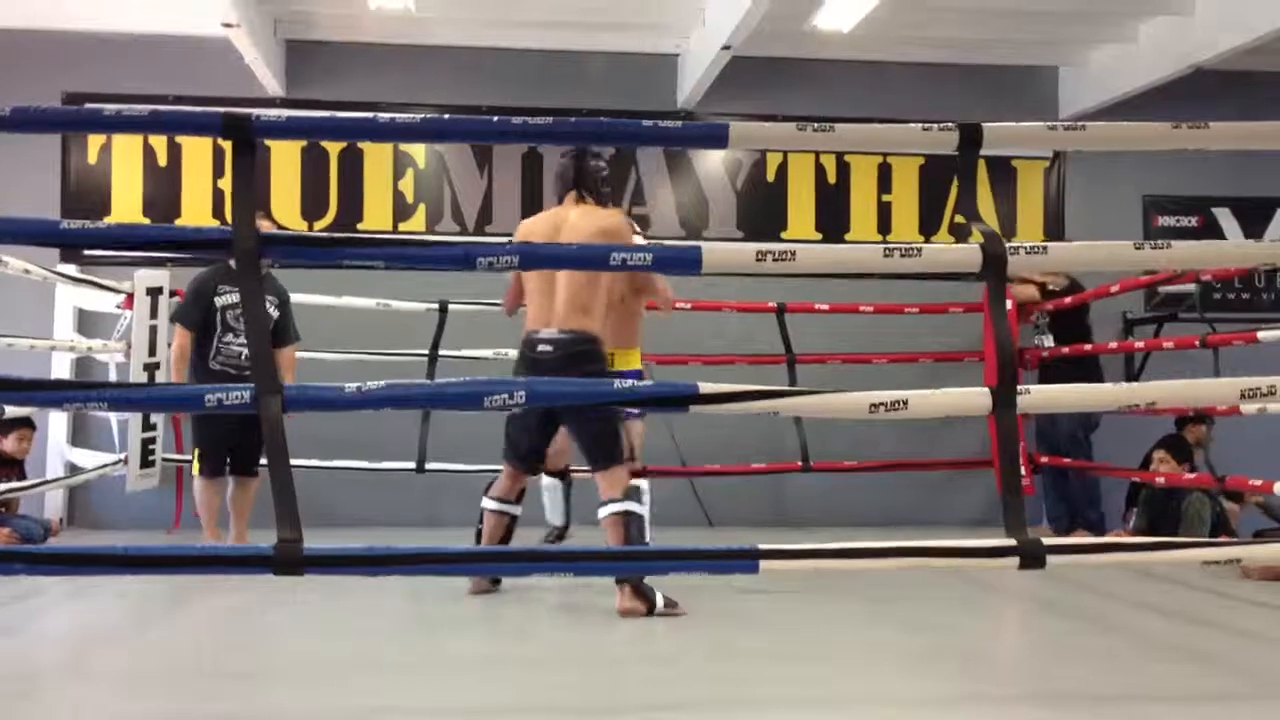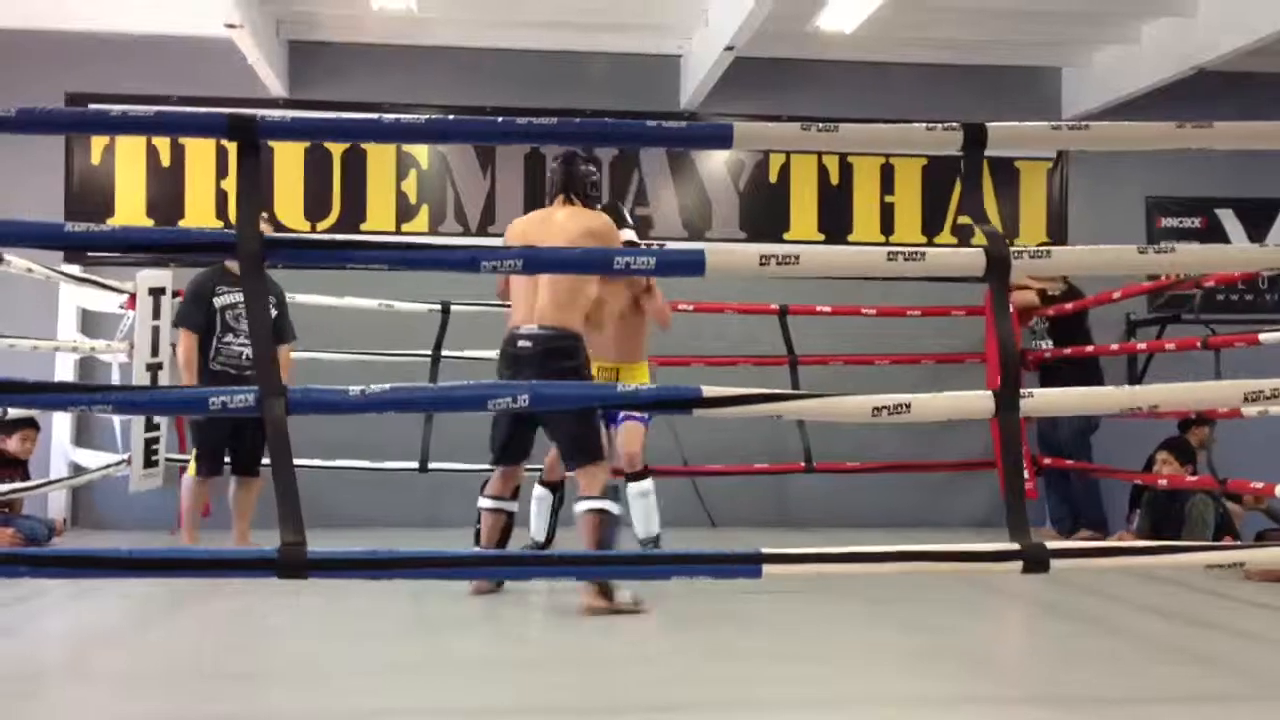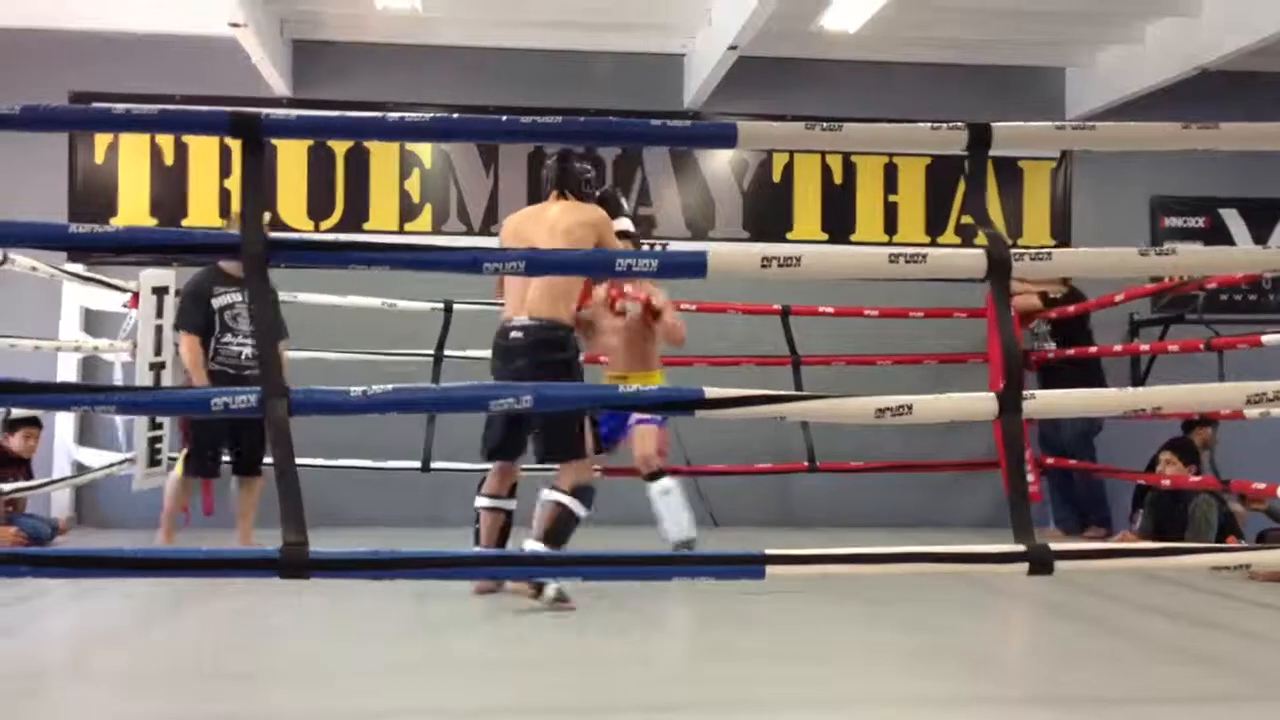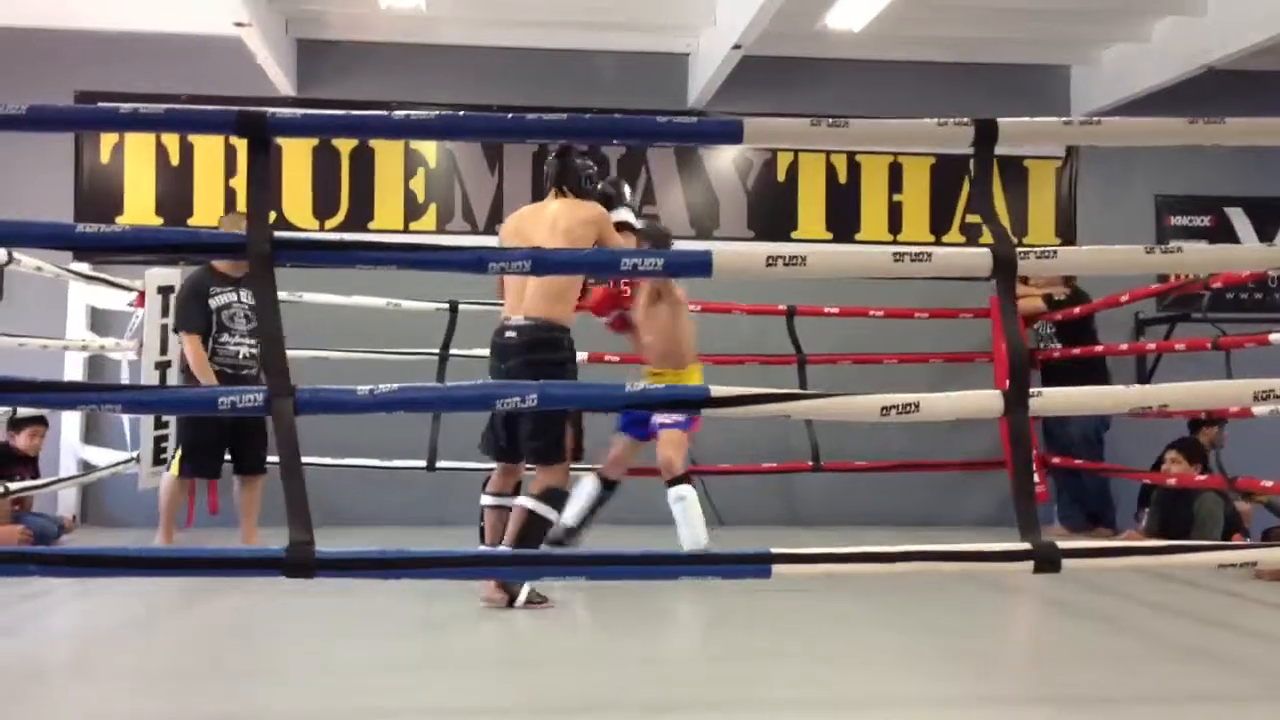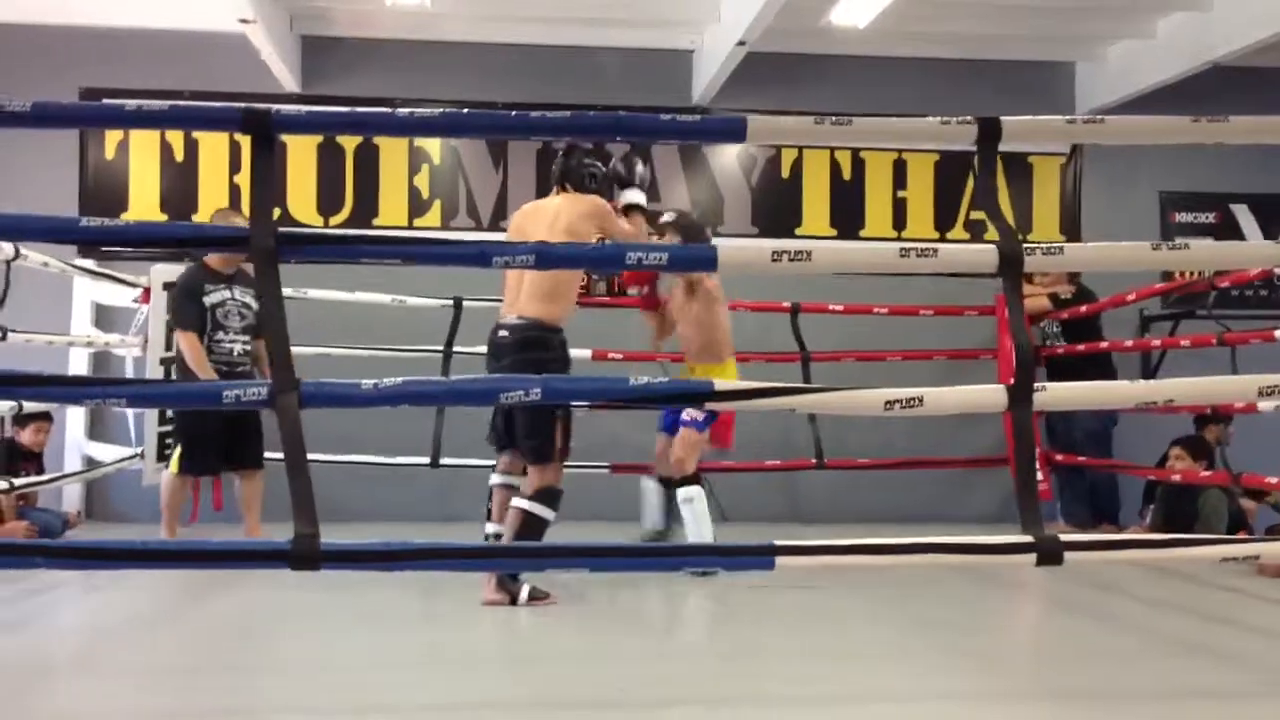
dt=0.1s
person 1, frame 1
left shoulder: (528, 228)
right shoulder: (611, 223)
left elbow: (511, 302)
right wrist: (631, 245)
left hip: (534, 354)
right hip: (580, 355)
left knee: (515, 468)
right knee: (613, 472)
left ankle: (483, 570)
right ankle: (631, 585)
person 1, frame 2
left shoulder: (517, 227)
right shoulder: (597, 225)
right wrist: (622, 239)
left hip: (515, 349)
right hip: (559, 351)
left knee: (507, 465)
right knee: (592, 468)
right ankle: (599, 582)
person 1, frame 3
left shoulder: (514, 222)
right shoulder: (592, 217)
right wrist: (621, 223)
left hip: (509, 341)
right hip: (551, 344)
left knee: (504, 462)
right knee: (574, 466)
person 1, frame 4
left shoulder: (516, 219)
right shoulder: (590, 213)
right wrist: (620, 221)
left hip: (506, 340)
right hip: (546, 345)
left knee: (507, 463)
right knee: (552, 469)
right ankle: (504, 577)
person 1, frame 5
left shoulder: (522, 215)
right shoulder: (590, 206)
right elbow: (639, 244)
right wrist: (634, 193)
left hip: (503, 338)
right hip: (540, 342)
left knee: (517, 453)
right knee: (546, 469)
right ankle: (502, 577)
person 2, frame 1
left shoulder: (636, 268)
left elbow: (667, 302)
left hip: (625, 370)
left knee: (630, 454)
right knee: (554, 454)
right ankle: (558, 524)
person 2, frame 2
left shoulder: (638, 285)
left elbow: (665, 321)
left wrist: (646, 287)
left hip: (632, 385)
right hip: (591, 382)
left knee: (630, 456)
right knee: (553, 466)
left ankle: (649, 540)
right ankle: (539, 539)
person 2, frame 3
left shoulder: (649, 293)
right shoulder: (597, 295)
left elbow: (678, 339)
right elbow: (590, 343)
left wrist: (648, 307)
left hip: (645, 390)
right hip: (611, 390)
left knee: (646, 457)
left ankle: (684, 541)
person 2, frame 4
left shoulder: (662, 283)
right shoulder: (634, 288)
right wrist: (615, 318)
left hip: (681, 386)
right hip: (654, 385)
left knee: (669, 462)
right knee: (611, 465)
left ankle: (698, 550)
right ankle: (569, 527)
person 2, frame 5
left shoulder: (698, 275)
right shoulder: (674, 284)
right elbow: (660, 334)
right wrist: (648, 297)
left hip: (716, 381)
right hip: (695, 380)
left knee: (681, 460)
right knee: (664, 460)
right ankle: (656, 530)
person 3, frame 1
left shoulder: (276, 292)
right shoulder: (208, 282)
left elbow: (285, 349)
right elbow: (182, 337)
right wrist: (179, 386)
left knee: (246, 470)
right knee: (209, 468)
left ankle: (238, 538)
right ankle: (211, 539)
person 3, frame 2
left shoulder: (272, 291)
right shoulder: (205, 284)
left elbow: (282, 347)
right elbow: (186, 339)
right wrist: (191, 390)
left knee: (249, 470)
right knee: (202, 467)
left ankle: (241, 539)
right ankle: (189, 536)
person 3, frame 3
left shoulder: (266, 290)
right shoulder: (201, 285)
left elbow: (275, 346)
right elbow: (188, 342)
right wrist: (203, 390)
left knee: (251, 470)
right knee: (191, 468)
left ankle: (245, 539)
right ankle: (165, 534)
person 3, frame 4
right shoulder: (197, 285)
right elbow: (190, 342)
right wrist: (213, 388)
left knee: (253, 469)
right knee: (185, 467)
left ankle: (249, 538)
right ankle: (164, 536)
person 3, frame 5
left shoulder: (251, 284)
right shoulder: (191, 282)
left elbow: (262, 338)
right elbow: (186, 339)
right wrist: (213, 383)
left knee: (251, 464)
right knee: (184, 463)
left ankle: (253, 533)
right ankle: (168, 532)
person 4, frame 1
left shoulder: (1069, 290)
right shoulder: (1046, 290)
left elbow: (1019, 293)
left wrist: (1037, 283)
right wrist: (1037, 277)
left hip: (1077, 386)
right hip: (1050, 385)
left knee: (1076, 457)
right knee: (1050, 458)
left ankle: (1090, 526)
right ankle: (1061, 523)
person 4, frame 2
left shoulder: (1067, 294)
right shoulder: (1040, 293)
left elbow: (1017, 298)
left wrist: (1037, 290)
right wrist: (1036, 284)
left hip: (1079, 389)
right hip: (1050, 389)
left knee: (1076, 457)
right knee: (1052, 460)
left ankle: (1093, 524)
right ankle: (1064, 524)
person 4, frame 3
left shoulder: (1069, 296)
right shoulder: (1041, 295)
left elbow: (1018, 302)
right elbow: (1010, 287)
left wrist: (1039, 293)
right wrist: (1036, 288)
left hip: (1081, 390)
right hip: (1050, 390)
left knee: (1079, 457)
right knee: (1054, 459)
left ankle: (1098, 522)
right ankle: (1068, 524)
person 4, frame 4
left shoulder: (1072, 297)
right shoulder: (1046, 296)
left elbow: (1022, 306)
left wrist: (1040, 296)
right wrist: (1043, 292)
left hip: (1087, 390)
right hip: (1054, 391)
left knee: (1087, 457)
right knee: (1060, 458)
left ankle: (1103, 522)
right ankle: (1072, 520)
person 4, frame 5
left shoulder: (1077, 295)
right shoulder: (1053, 294)
left elbow: (1028, 306)
left wrist: (1046, 295)
right wrist: (1048, 291)
left knee: (1095, 455)
right knee: (1064, 454)
left ankle: (1107, 519)
right ankle: (1076, 517)
